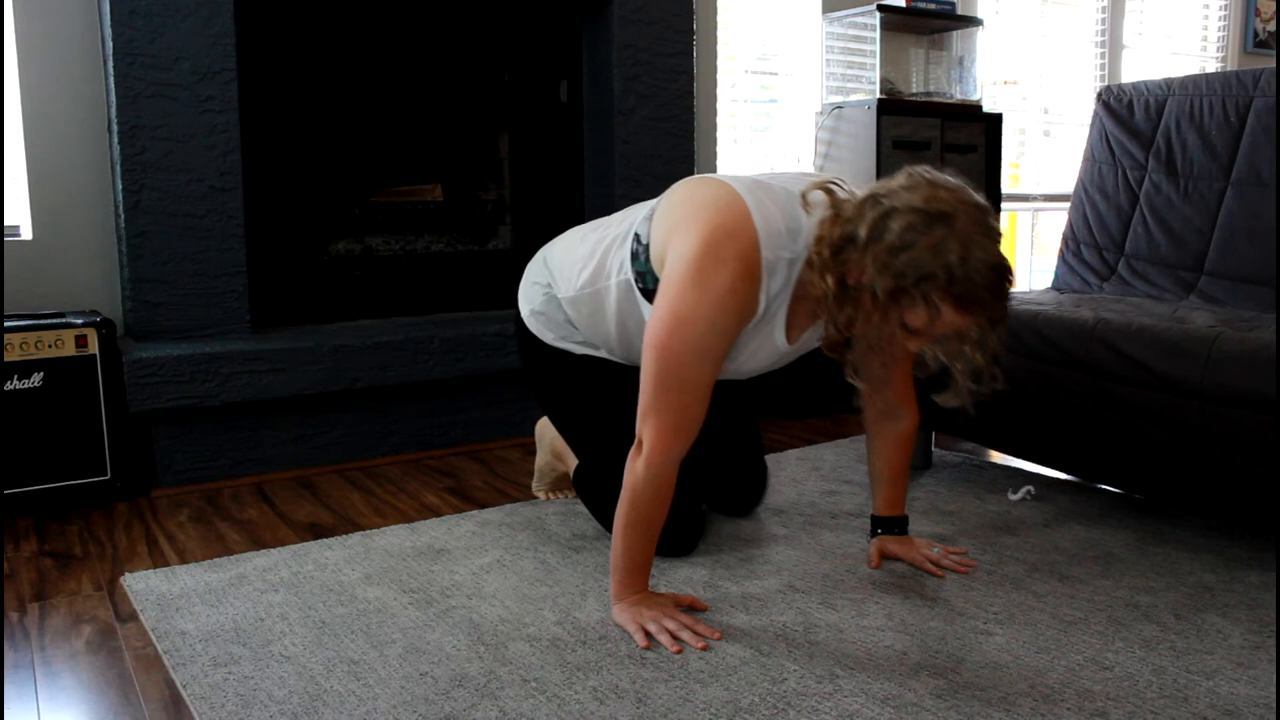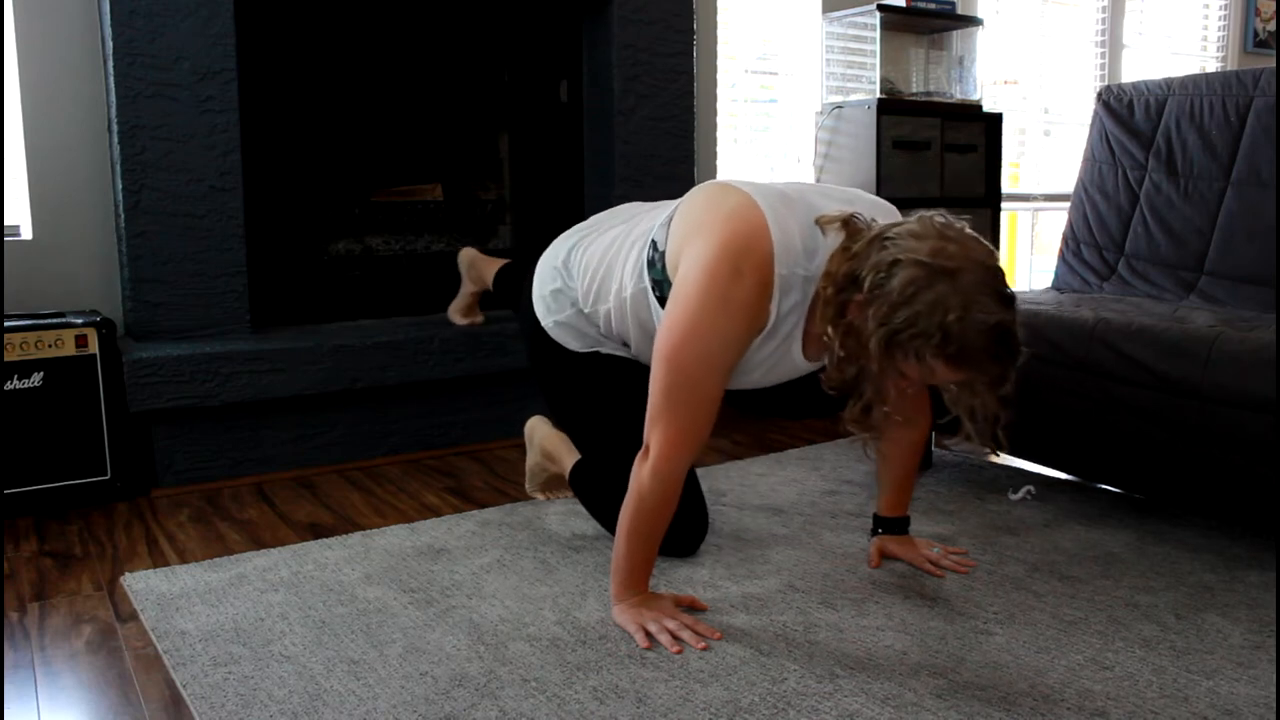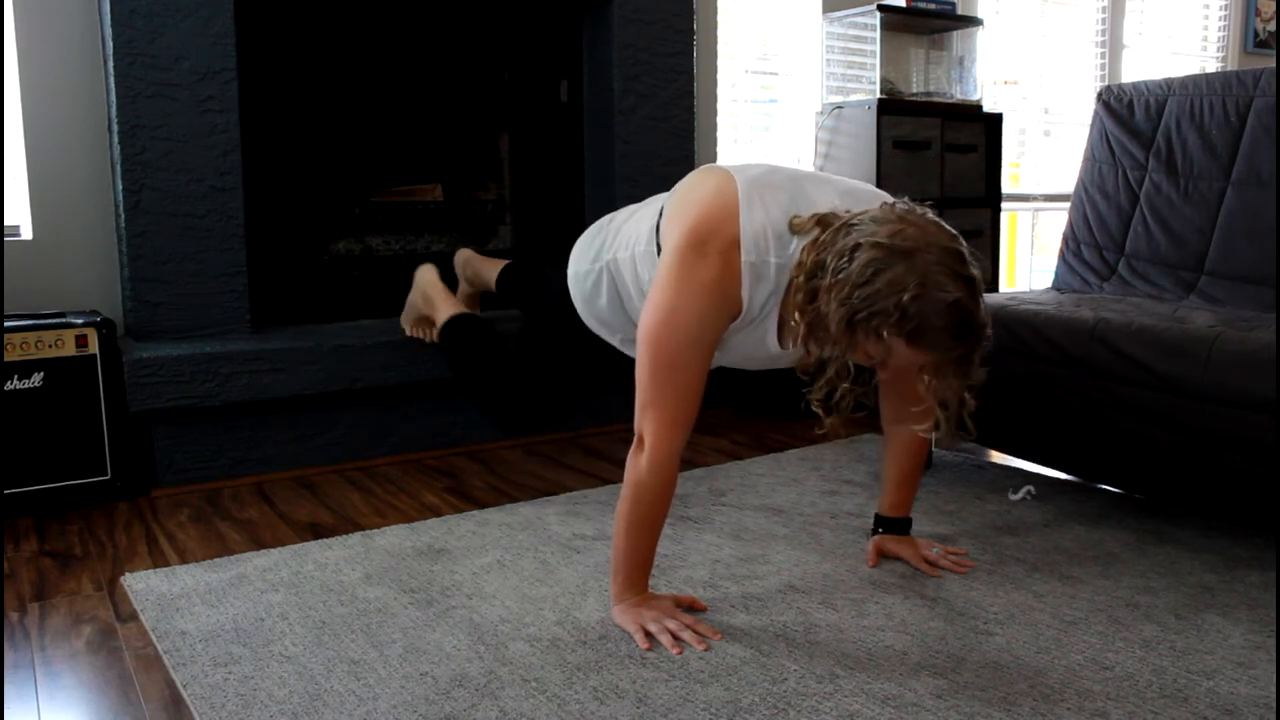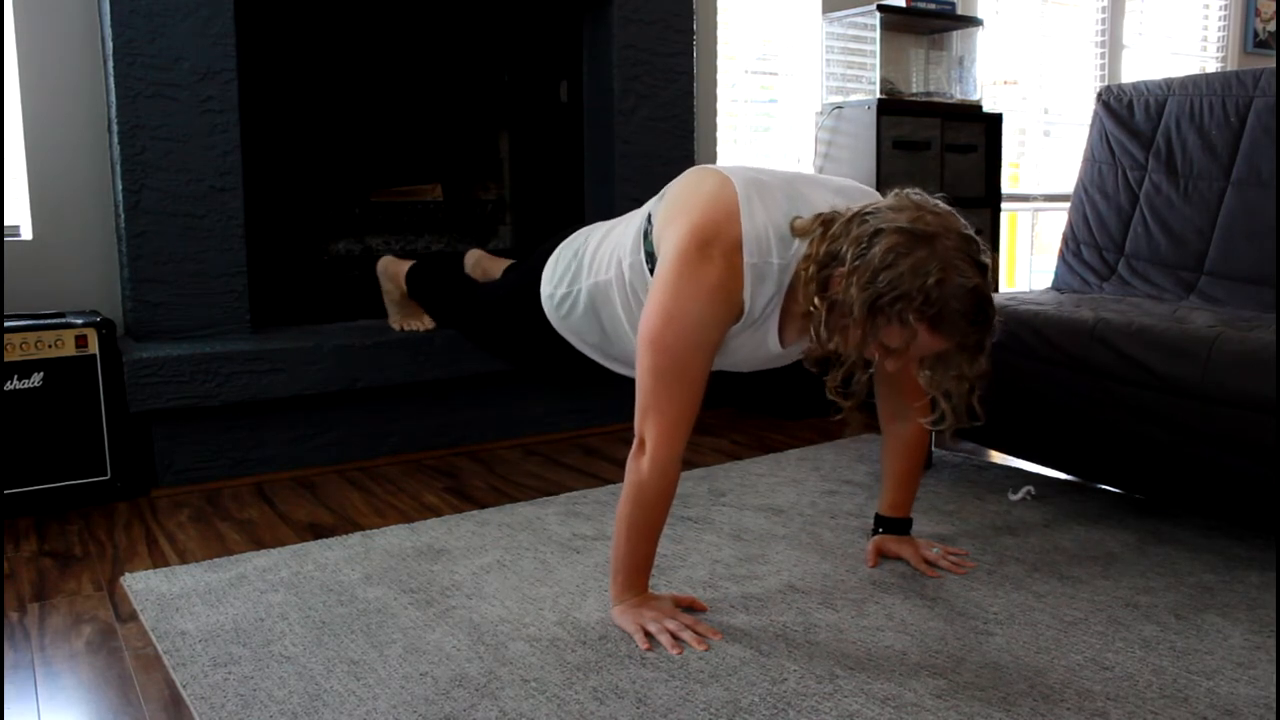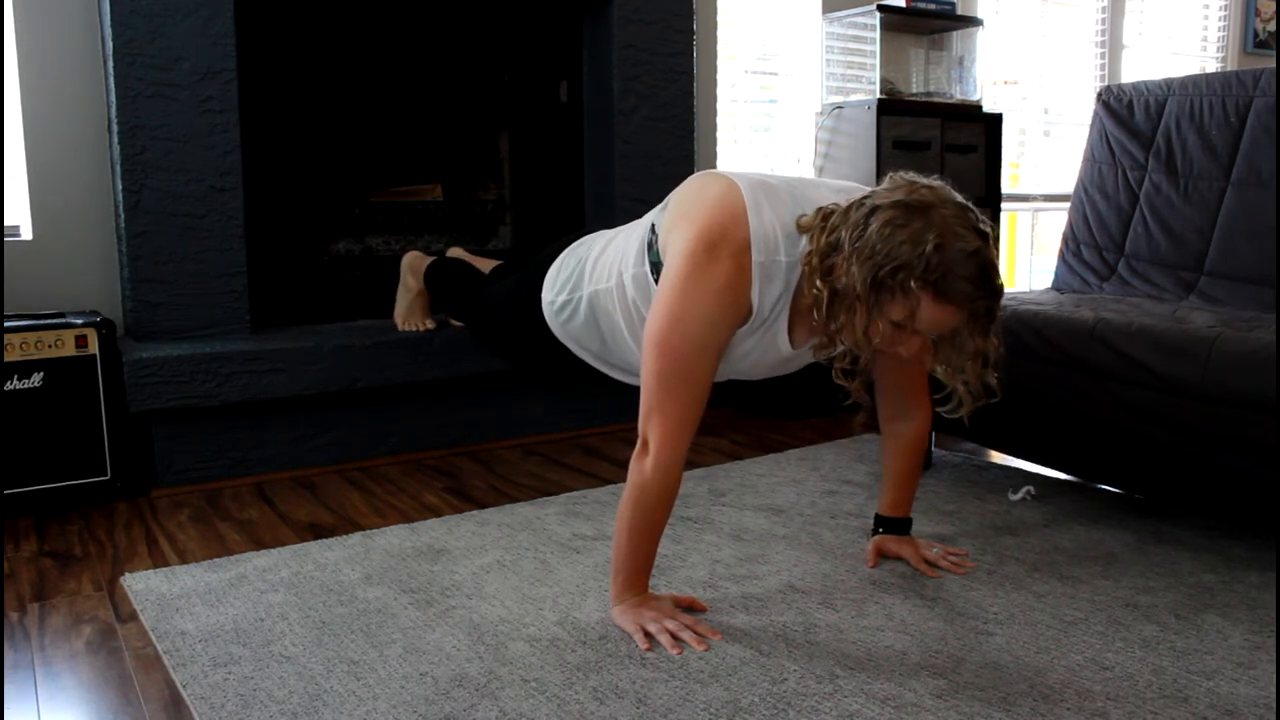
dt=1s
person 1, frame 1
left shoulder: (877, 249)
right shoulder: (726, 257)
left elbow: (892, 409)
right elbow: (657, 447)
left wrist: (889, 526)
right wrist: (630, 594)
left hip: (661, 334)
right hip: (569, 327)
left knee: (742, 491)
right knee: (673, 531)
right ankle: (564, 444)
person 1, frame 2
left shoulder: (894, 267)
right shoulder: (737, 270)
left elbow: (906, 416)
right elbow: (664, 453)
left wrist: (891, 526)
right wrist: (630, 597)
left hip: (639, 269)
right hip: (577, 316)
right knee: (679, 531)
left ankle: (484, 270)
right ankle: (555, 444)
person 1, frame 3
left shoulder: (894, 265)
right shoulder: (716, 257)
left elbow: (907, 411)
right elbow: (656, 442)
left wrist: (893, 525)
right wrist: (628, 596)
right hip: (609, 289)
right knee: (503, 385)
left ankle: (482, 268)
right ankle: (437, 294)
person 1, frame 4
left shoulder: (888, 261)
right shoulder: (716, 255)
left elbow: (906, 408)
right elbow: (656, 443)
left wrist: (892, 525)
right wrist: (627, 597)
left hip: (643, 294)
right hip: (577, 301)
right knee: (484, 317)
left ankle: (487, 265)
right ankle: (403, 275)
person 1, frame 5
left shoulder: (898, 265)
right shoulder: (723, 255)
left elbow: (907, 413)
right elbow: (660, 444)
left wrist: (893, 526)
right wrist: (627, 596)
left hip: (645, 305)
right hip: (577, 302)
right knee: (488, 309)
left ankle: (472, 261)
right ankle: (428, 273)
